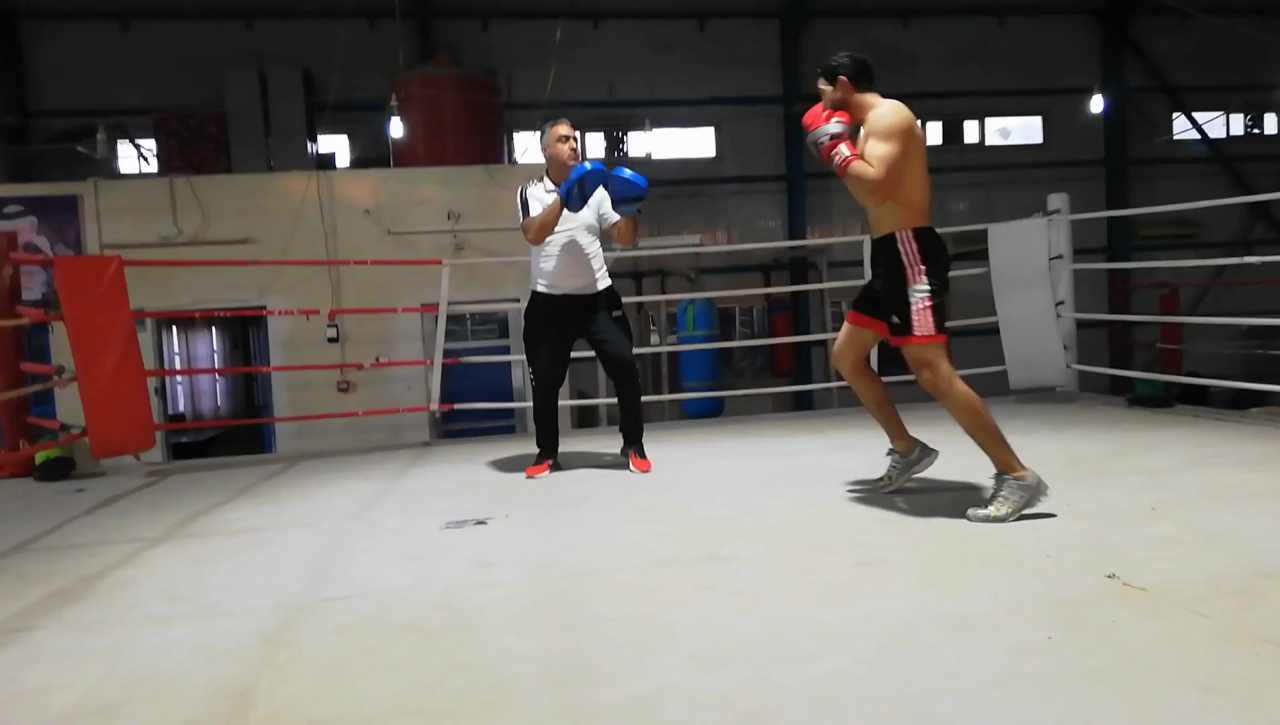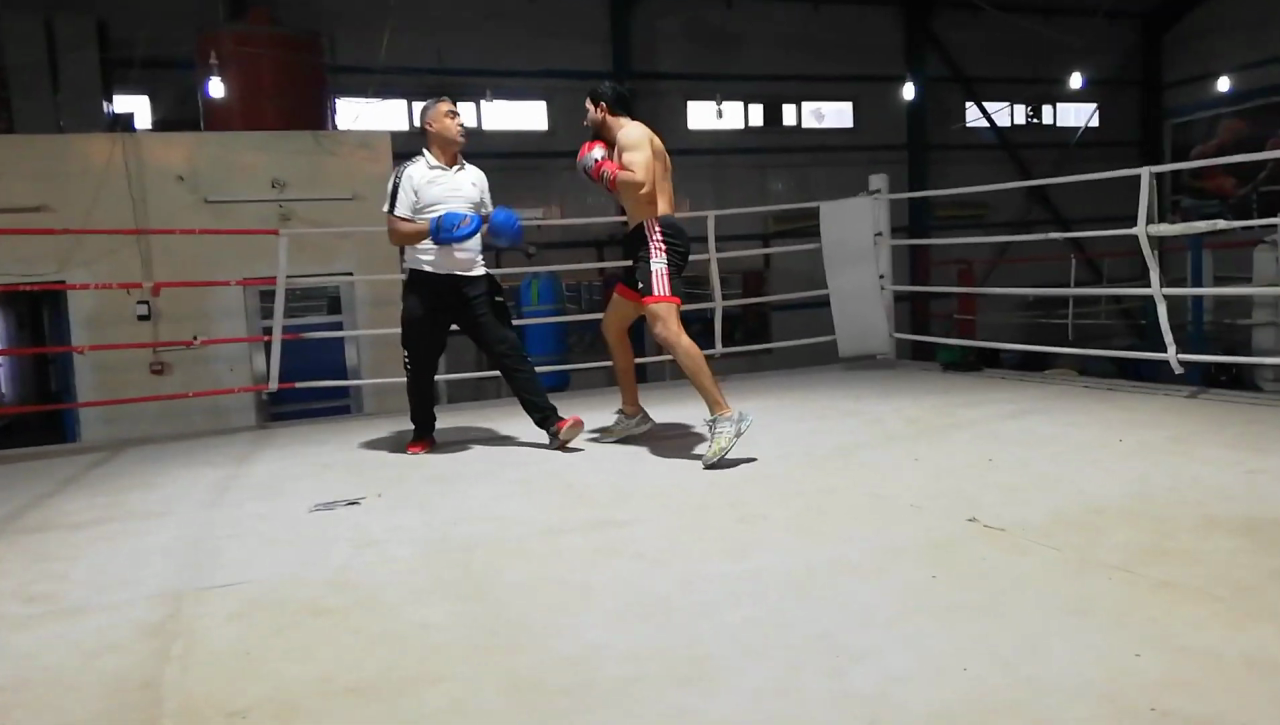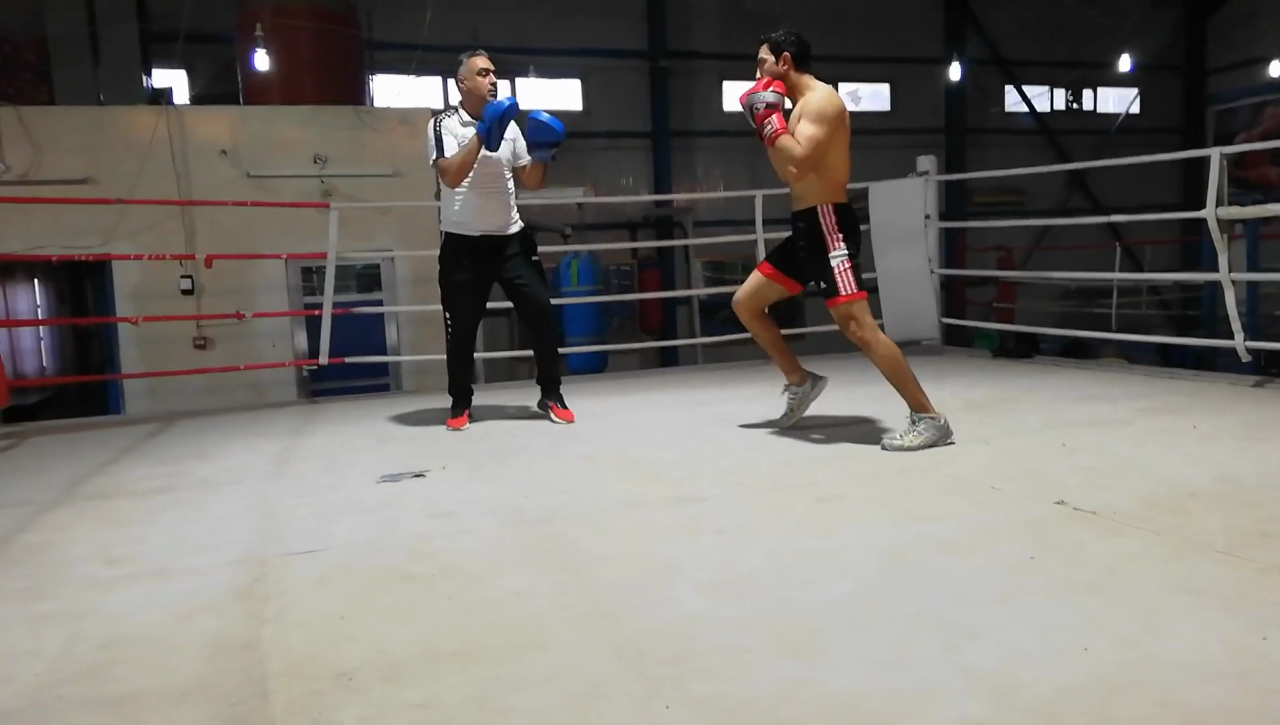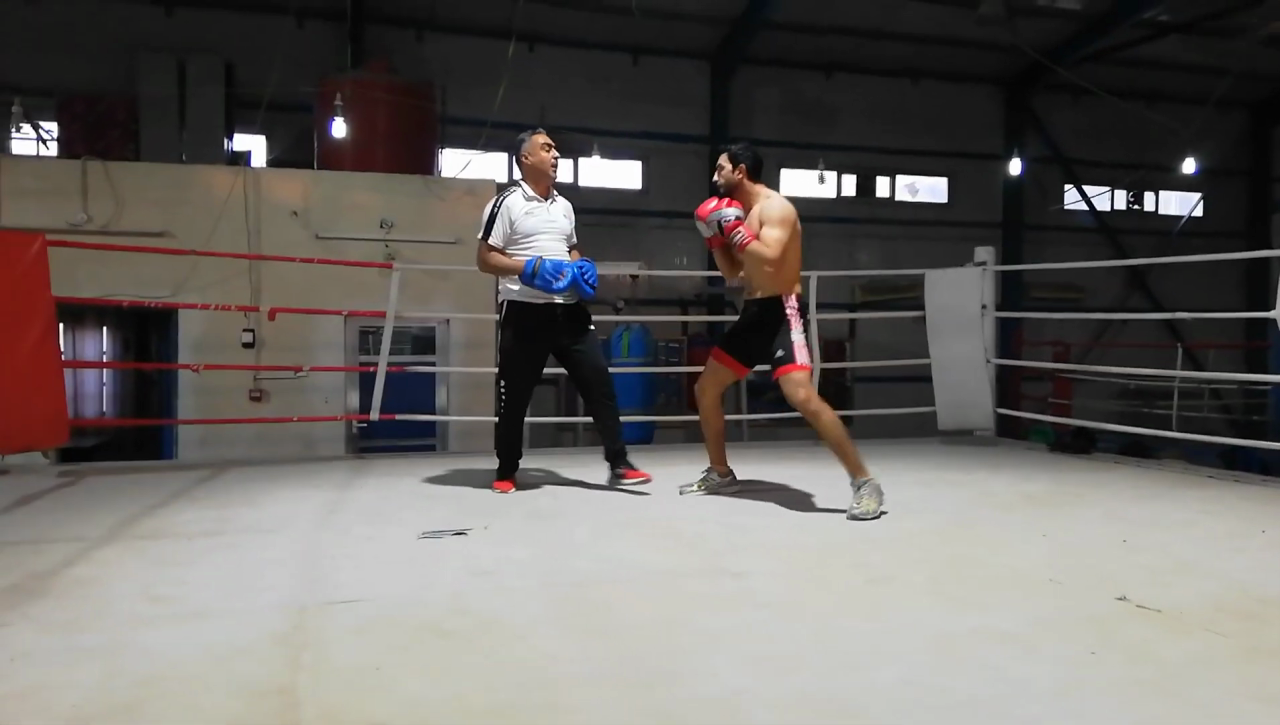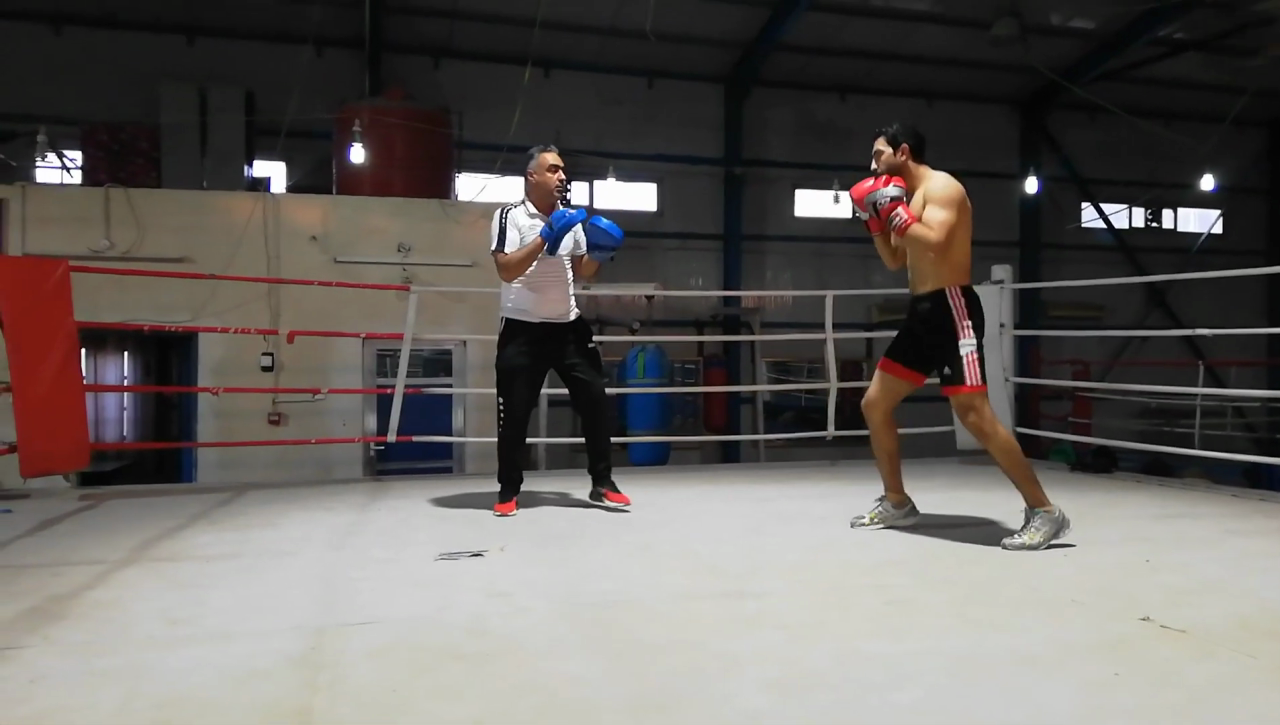
dt=1s
person 1, frame 1
left shoulder: (888, 115)
right shoulder: (874, 124)
left elbow: (873, 187)
left wrist: (836, 145)
right wrist: (838, 150)
left hip: (910, 254)
right hip: (891, 259)
left knee: (933, 373)
right knee: (844, 356)
left ankle: (1018, 478)
right ankle: (907, 449)
person 1, frame 2
left shoulder: (632, 133)
right shoulder: (629, 139)
left elbow: (640, 186)
left wrist: (602, 167)
right wrist: (601, 172)
left hip: (657, 239)
right hip: (646, 241)
left knee: (666, 329)
right knee: (612, 326)
left ankle: (725, 416)
right ankle: (632, 414)
person 1, frame 3
left shoulder: (821, 99)
right shoulder: (800, 106)
left elbow: (796, 165)
left wrist: (770, 117)
right wrist: (766, 126)
left hip: (827, 225)
right hip: (804, 228)
left knee: (859, 328)
right knee: (744, 303)
left ankle: (928, 417)
right ankle: (800, 379)
person 1, frame 4
left shoulder: (775, 207)
right shoulder: (744, 212)
left elbow: (771, 261)
right elbow: (731, 272)
left wrist: (734, 229)
right wrist: (716, 236)
left hip: (782, 311)
right hip: (754, 313)
left knee: (802, 397)
right knee: (707, 389)
left ankle: (865, 482)
right ankle: (718, 472)
person 1, frame 5
left shoulder: (941, 187)
right shoulder: (910, 197)
left elbow: (933, 247)
right elbow: (894, 263)
left wrist: (894, 211)
right wrist: (874, 219)
left hip: (951, 311)
right hip: (920, 314)
left knee: (976, 418)
right knee: (875, 405)
left ankle: (1045, 511)
right ankle: (896, 502)
person 2, frame 1
left shoulder: (596, 189)
right shoulder: (530, 192)
left elbow: (627, 239)
right elbow: (534, 235)
left wrist: (628, 210)
right wrist: (564, 198)
left hip: (596, 297)
right hip: (549, 303)
left knee: (624, 365)
right knee: (545, 382)
left ankle: (633, 445)
right ankle: (547, 454)
person 2, frame 2
left shoulder: (476, 175)
right shoulder: (410, 173)
left elbow: (487, 223)
right elbow: (396, 232)
left wrist: (500, 231)
right wrist: (433, 228)
left hip: (474, 281)
right hip: (426, 284)
left knee: (508, 350)
right knee: (420, 363)
left ankle: (550, 421)
right ankle: (423, 432)
person 2, frame 3
left shoulder: (506, 126)
right shoulder: (444, 124)
left elbow: (532, 182)
right elbow: (451, 175)
left wrist: (541, 153)
right wrist: (481, 134)
left hip: (511, 240)
right hip: (463, 245)
left knee: (541, 312)
right knee: (461, 329)
left ankle: (550, 396)
right ankle: (460, 405)
person 2, frame 4
left shoulder: (564, 205)
right shoulder: (506, 203)
right elbow: (485, 259)
left wrist: (583, 268)
right wrist: (527, 268)
left hip: (568, 310)
right hip: (523, 312)
left knee: (598, 382)
right knee: (515, 395)
left ankle: (619, 463)
right ankle: (507, 470)
person 2, frame 5
left shoulder: (570, 219)
right shoulder: (508, 216)
left elbow: (581, 272)
right elbow: (506, 269)
left wrist: (596, 255)
right wrist: (545, 236)
left hip: (568, 326)
right hip: (522, 331)
left knee: (595, 399)
right knee: (515, 414)
left ankle: (602, 484)
right ankle: (508, 491)
